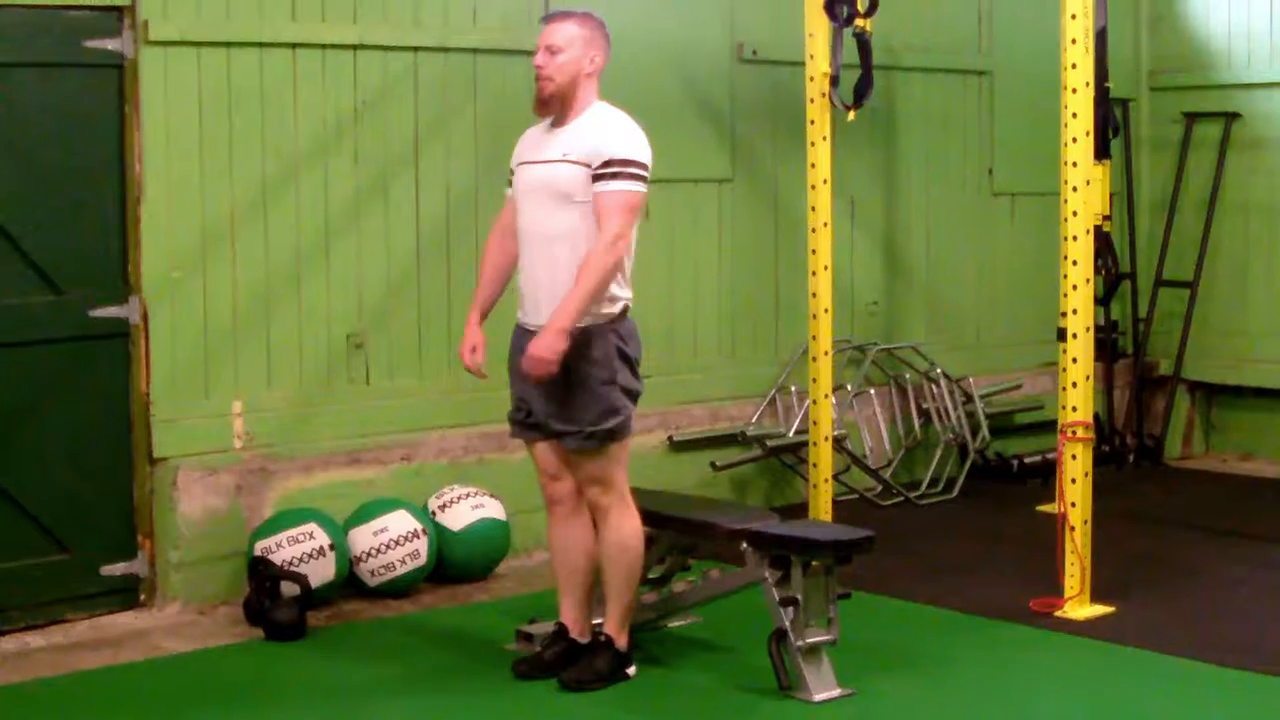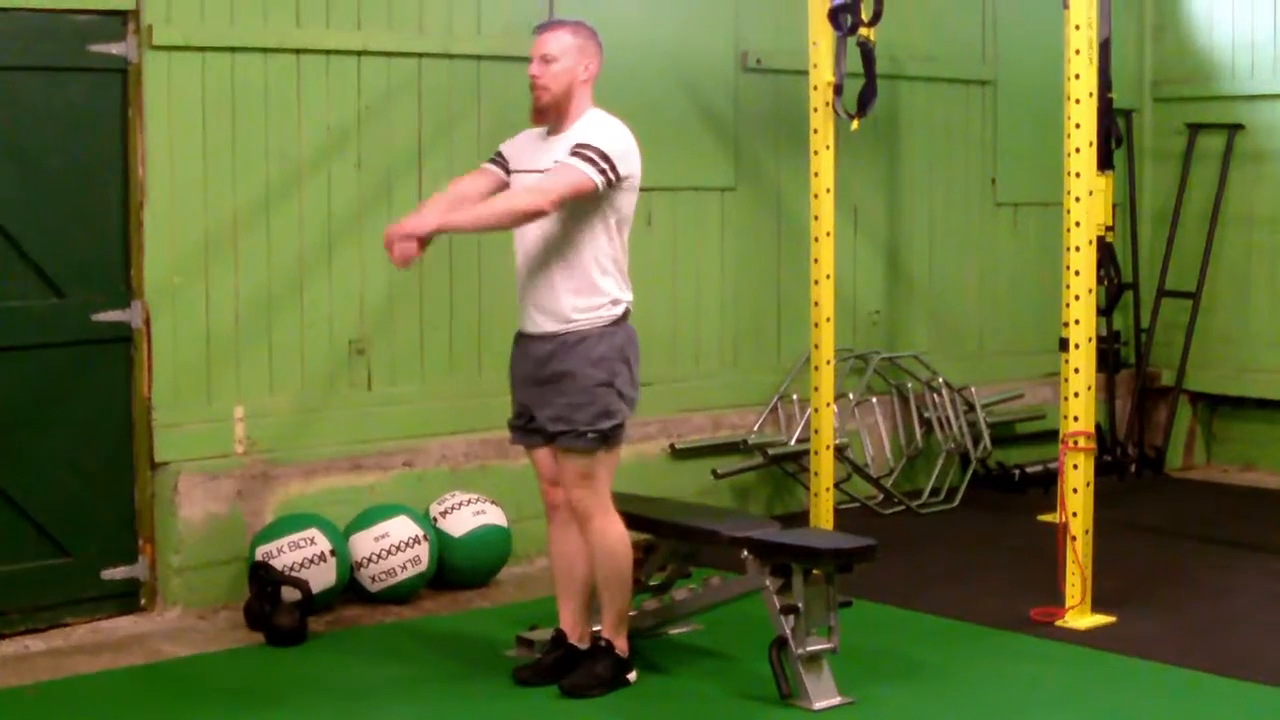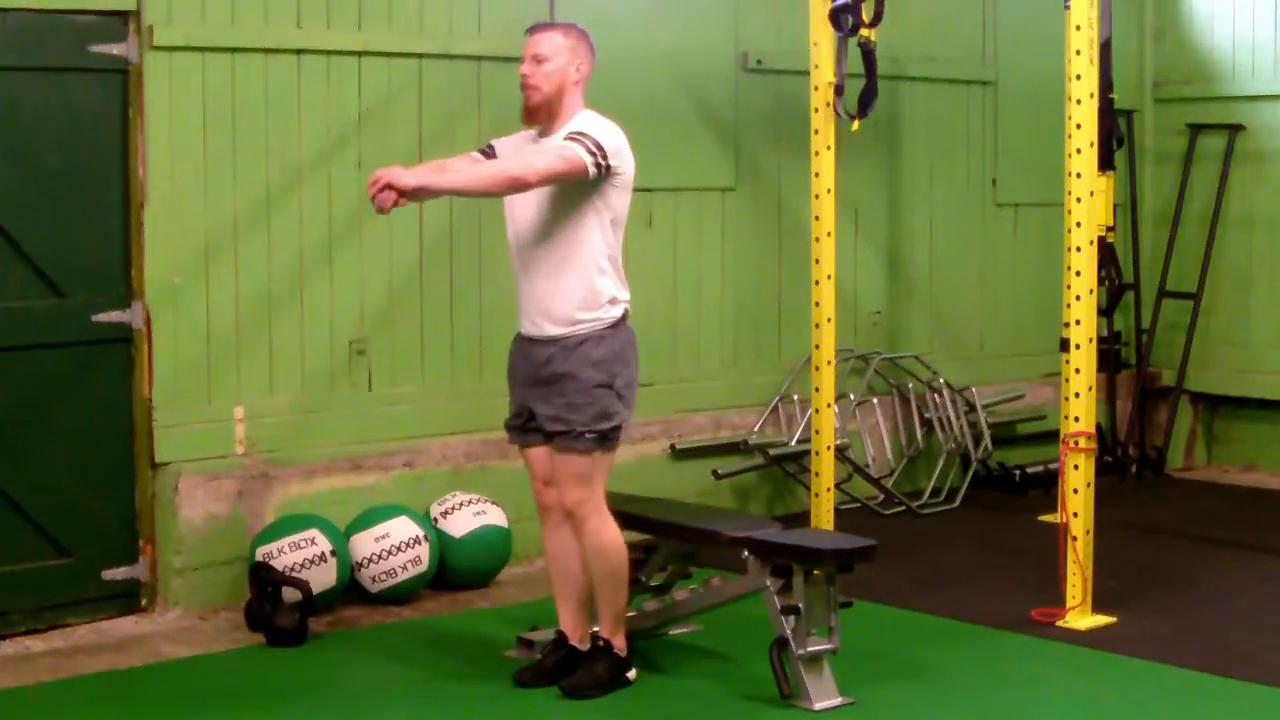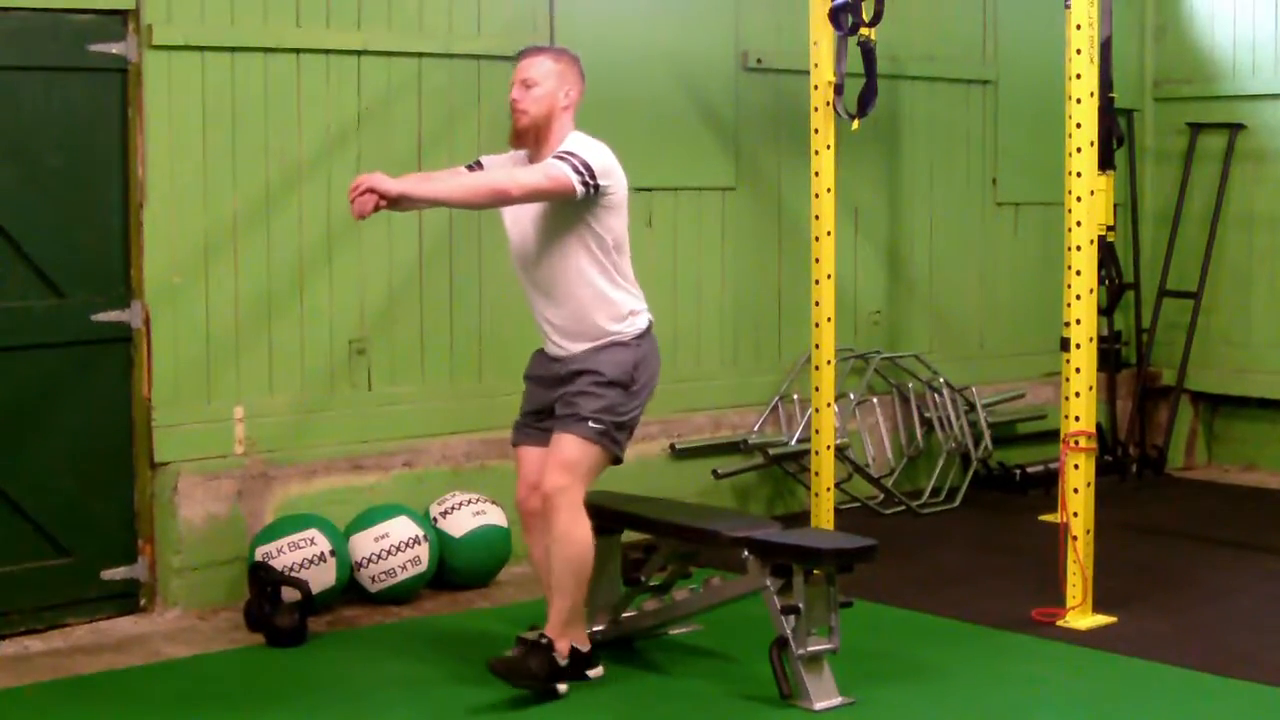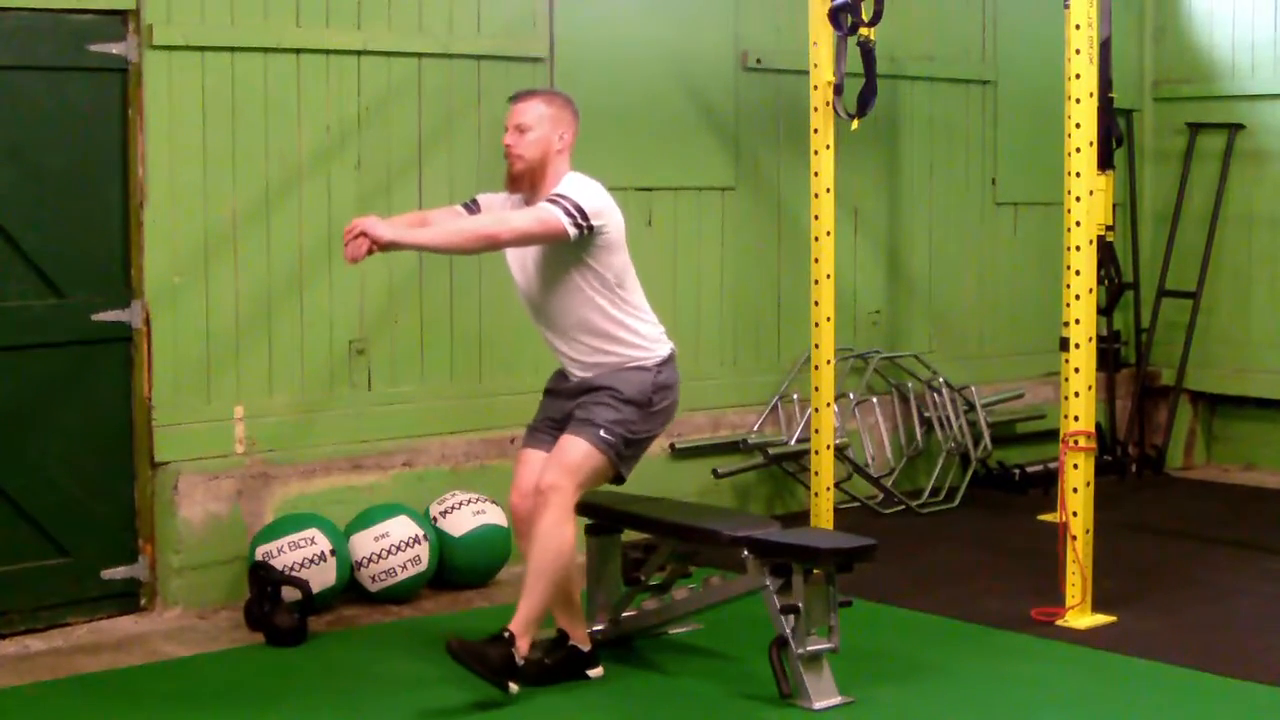
dt=0.4s
person 1, frame 1
left shoulder: (615, 135)
right shoulder: (530, 142)
left elbow: (611, 242)
right elbow: (506, 235)
left wrist: (562, 328)
right wrist: (474, 318)
left hip: (589, 340)
right hip: (533, 338)
left knee: (605, 495)
right knee: (559, 492)
left ankle: (616, 644)
right ankle: (573, 633)
person 1, frame 2
left shoulder: (606, 138)
right shoulder: (523, 145)
left elbow: (539, 202)
right elbow: (467, 189)
left wrist: (432, 222)
right wrist: (419, 223)
left hip: (591, 342)
right hip: (535, 342)
left knee: (589, 501)
right knee: (556, 498)
left ankle: (615, 650)
right ankle: (572, 640)
person 1, frame 3
left shoulder: (598, 137)
right shoulder: (519, 142)
left elbow: (523, 178)
right elbow: (455, 168)
left wrist: (416, 182)
right wrist: (406, 180)
left hip: (590, 345)
right hip: (534, 344)
left knee: (582, 503)
right knee: (551, 501)
left ankle: (615, 650)
right ankle: (574, 641)
person 1, frame 4
left shoulder: (587, 158)
right shoulder: (509, 162)
left elbow: (508, 193)
right elbow: (443, 181)
left wrist: (400, 188)
right wrist: (388, 191)
left hip: (614, 353)
right hip: (556, 357)
left knee: (561, 490)
right knee: (532, 500)
left ankle: (557, 649)
right ankle: (575, 644)
person 1, frame 5
left shoulder: (582, 199)
right shoulder: (508, 203)
left elbow: (495, 235)
right elbow: (437, 220)
left wrist: (393, 235)
right wrist: (383, 230)
left hip: (636, 376)
right hip: (578, 377)
left knee: (554, 489)
right knee: (526, 503)
left ankle: (515, 646)
right ankle: (575, 644)
